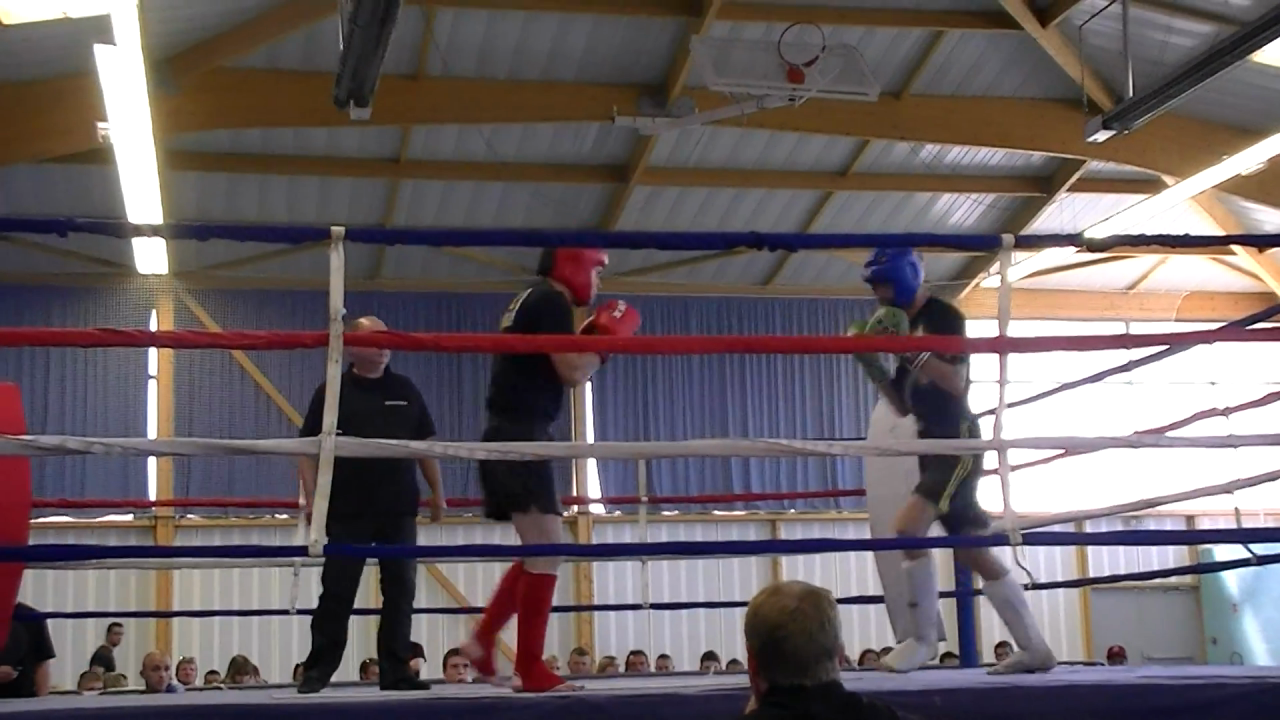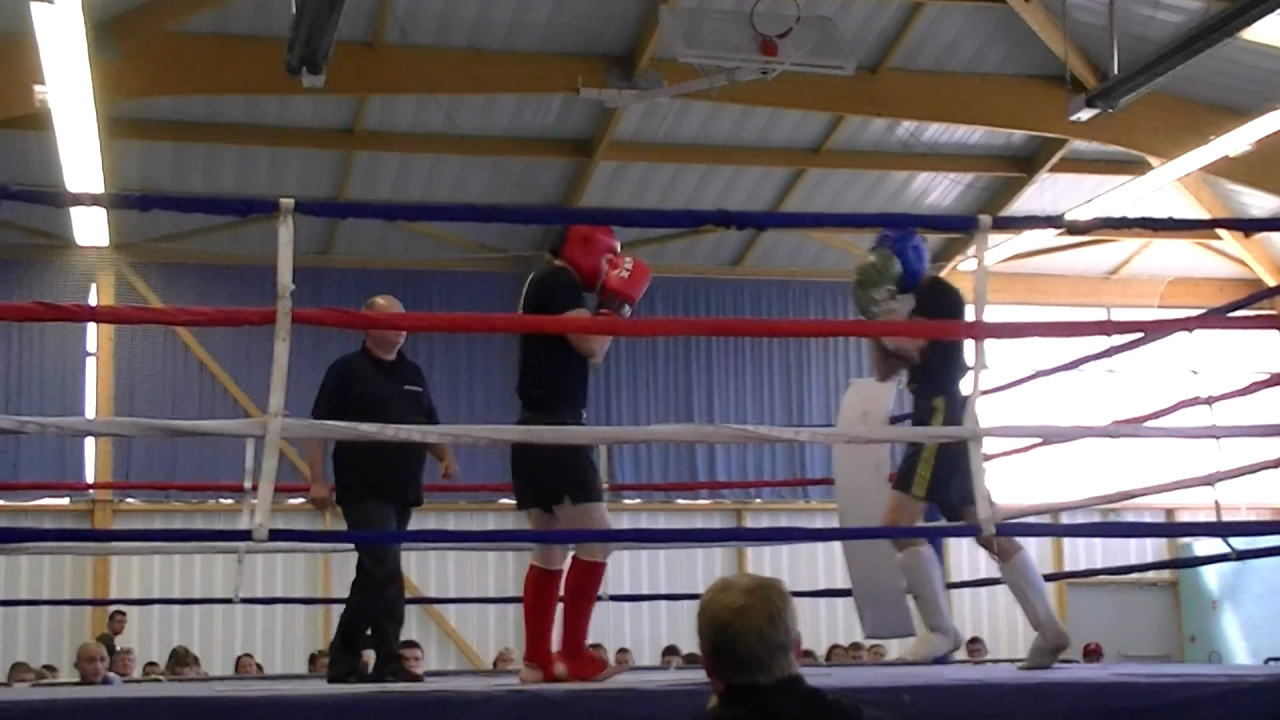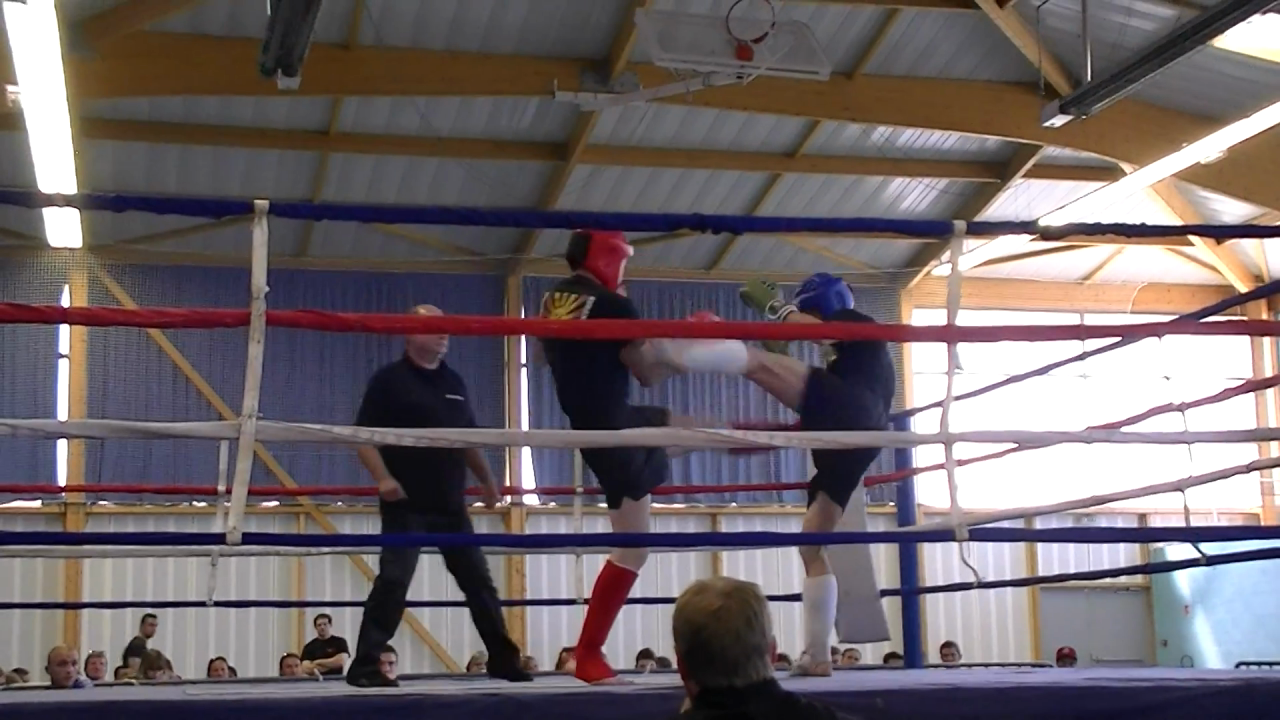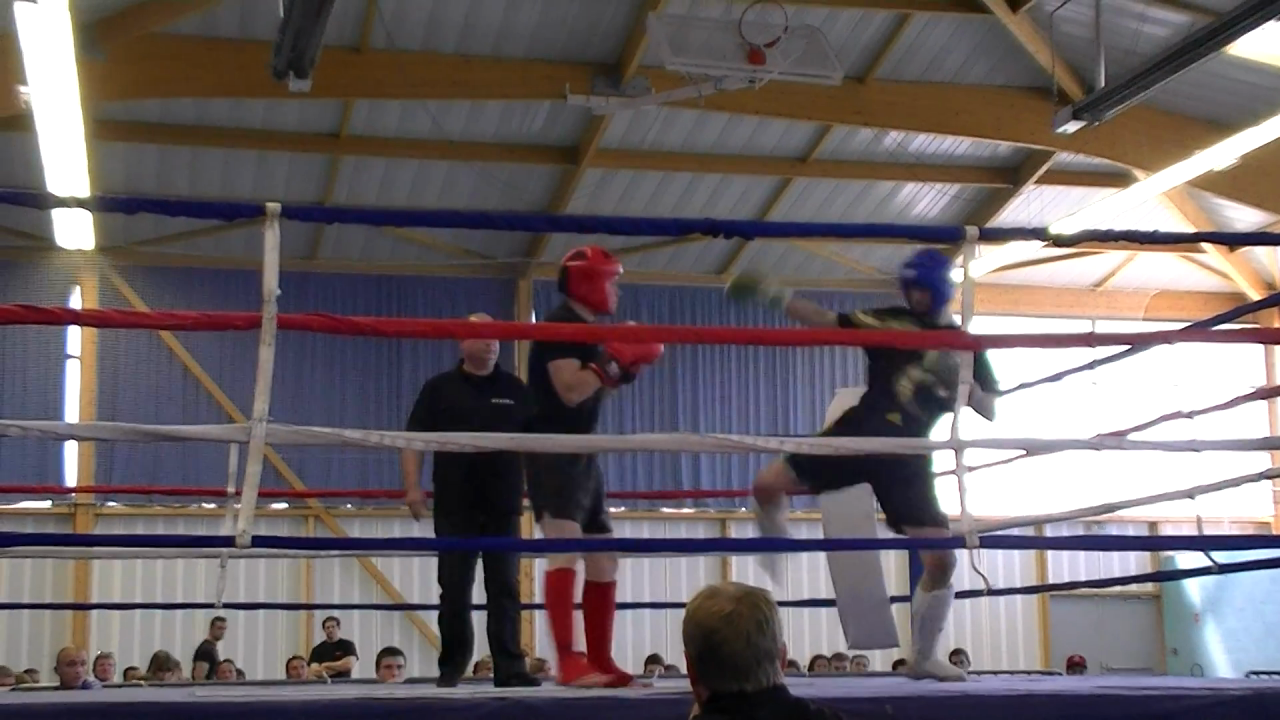
dt=0.5s
person 1, frame 1
left shoulder: (537, 304)
right shoulder: (551, 300)
right elbow: (570, 371)
left wrist: (590, 339)
right wrist: (609, 341)
left hip: (519, 438)
right hip: (519, 437)
left knee: (540, 552)
right knee: (544, 551)
left ankle: (483, 639)
right ankle: (530, 669)
person 1, frame 2
left shoulder: (554, 286)
right shoulder: (557, 280)
left elbow: (586, 354)
right elbow: (592, 345)
left wrist: (610, 305)
right wrist: (620, 302)
left hip: (552, 426)
right hip: (553, 426)
left knee: (550, 551)
right knee: (595, 537)
left ankle: (538, 659)
right ankle: (574, 652)
person 1, frame 3
left shoulder: (550, 305)
right shoulder: (610, 306)
left elbow: (549, 355)
right elbow: (649, 372)
left hip: (607, 422)
right hip: (615, 425)
right knee: (632, 550)
right ankle: (587, 658)
person 1, frame 4
left shoulder: (583, 329)
right shoulder: (562, 325)
right elbow: (570, 392)
left wrist: (624, 362)
right wrist: (614, 361)
left hip: (579, 454)
right hip: (554, 452)
left knee: (604, 563)
right knee: (566, 550)
left ankle: (601, 663)
right ankle: (567, 660)
person 2, frame 1
left shoulder: (941, 317)
right shoulder: (910, 326)
left elbow: (957, 385)
right elbow: (901, 406)
left wrist: (913, 349)
right wrist: (871, 365)
left hip: (955, 441)
left knee: (908, 528)
right knee: (979, 556)
left ankle: (921, 642)
right ankle: (1034, 649)
person 2, frame 2
left shoulder: (939, 295)
right shoulder: (916, 306)
left elbow: (907, 346)
right elbow: (884, 370)
left wrist: (877, 302)
right wrist: (875, 314)
left hip: (941, 418)
right hip: (946, 423)
left knee: (898, 521)
right knee: (991, 533)
left ankle: (940, 629)
right ankle: (1049, 630)
person 2, frame 3
left shoulder: (858, 323)
right shoulder: (845, 356)
right elbow: (798, 395)
left wrist: (776, 305)
left hip: (849, 410)
right hip: (858, 438)
left knee: (756, 362)
right knee: (813, 542)
left ankle: (673, 350)
right ankle: (816, 654)
person 2, frame 4
right shoulder: (893, 320)
left elbow: (989, 411)
right elbow: (821, 321)
left wrist: (962, 381)
right wrist: (771, 293)
left hip: (903, 452)
right hip: (858, 431)
left knee: (941, 558)
right knee: (767, 484)
left ankle: (923, 656)
right ankle: (774, 547)
person 3, frame 1
left shoulder: (405, 389)
right shoulder: (333, 392)
left elbow: (425, 443)
left wrist: (437, 491)
right wrist: (312, 497)
left hip: (399, 509)
right hip: (349, 511)
left knee: (400, 589)
right knee: (338, 590)
left ankle: (395, 670)
right ankle: (317, 672)
person 3, frame 2
left shoulder: (413, 373)
right shoulder: (347, 369)
left elbow: (430, 427)
right elbow: (318, 427)
left wrist: (446, 457)
right wrist: (318, 480)
left hip: (402, 493)
right hip: (363, 491)
left knee: (373, 576)
right knee: (386, 572)
left ankle: (342, 662)
right ankle: (388, 661)
person 3, frame 3
left shoulder: (454, 382)
right shoulder: (390, 379)
left wrist: (487, 480)
right wrist: (383, 477)
left hip: (450, 504)
right hip: (407, 505)
left knee: (477, 579)
right knee: (394, 581)
left ankle: (503, 658)
right ankle: (365, 666)
person 3, frame 4
left shoulder: (515, 388)
right shoulder: (439, 387)
right wrist: (412, 487)
left hip: (503, 506)
right hip: (454, 506)
left knee: (504, 587)
right knee: (455, 588)
left ankle: (509, 667)
right ankle: (452, 665)
